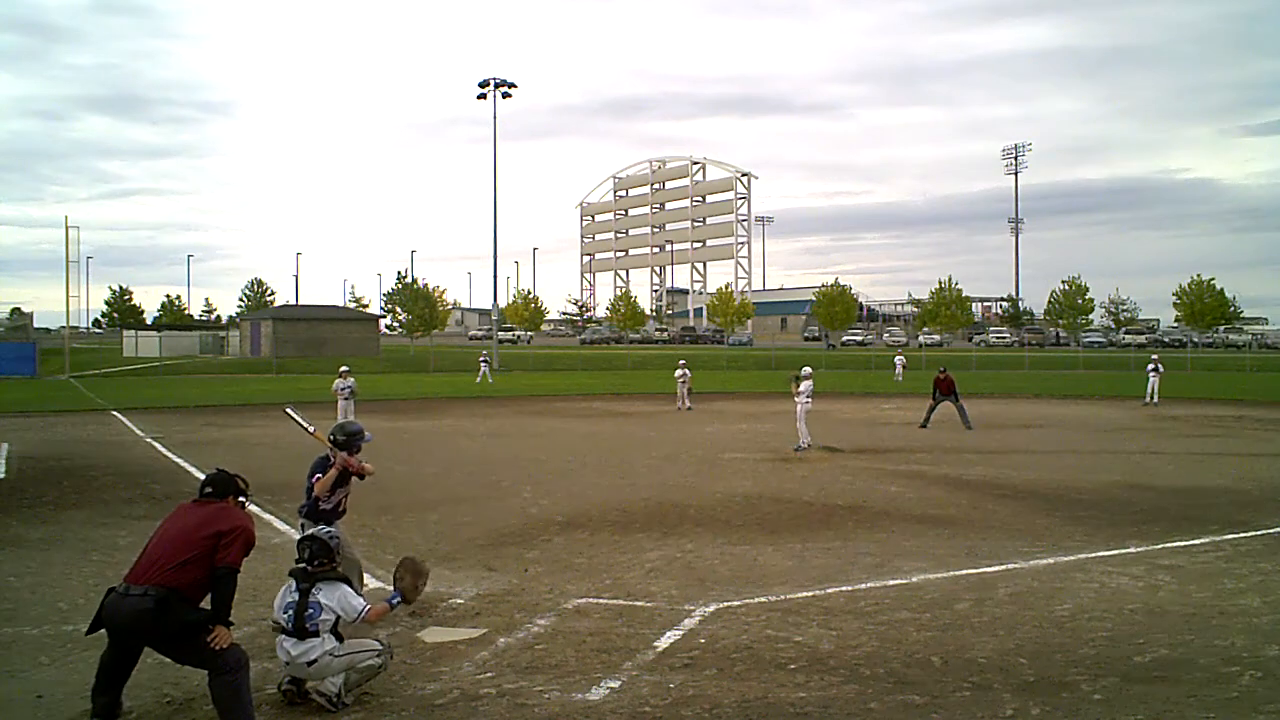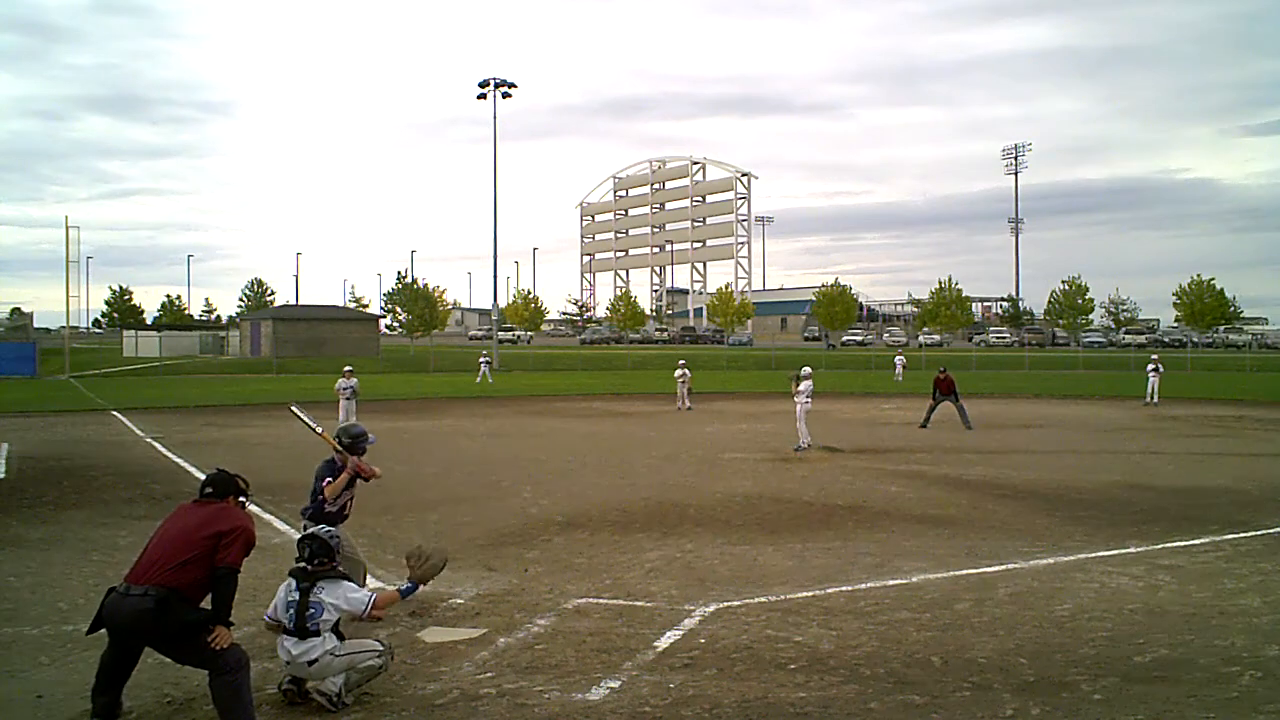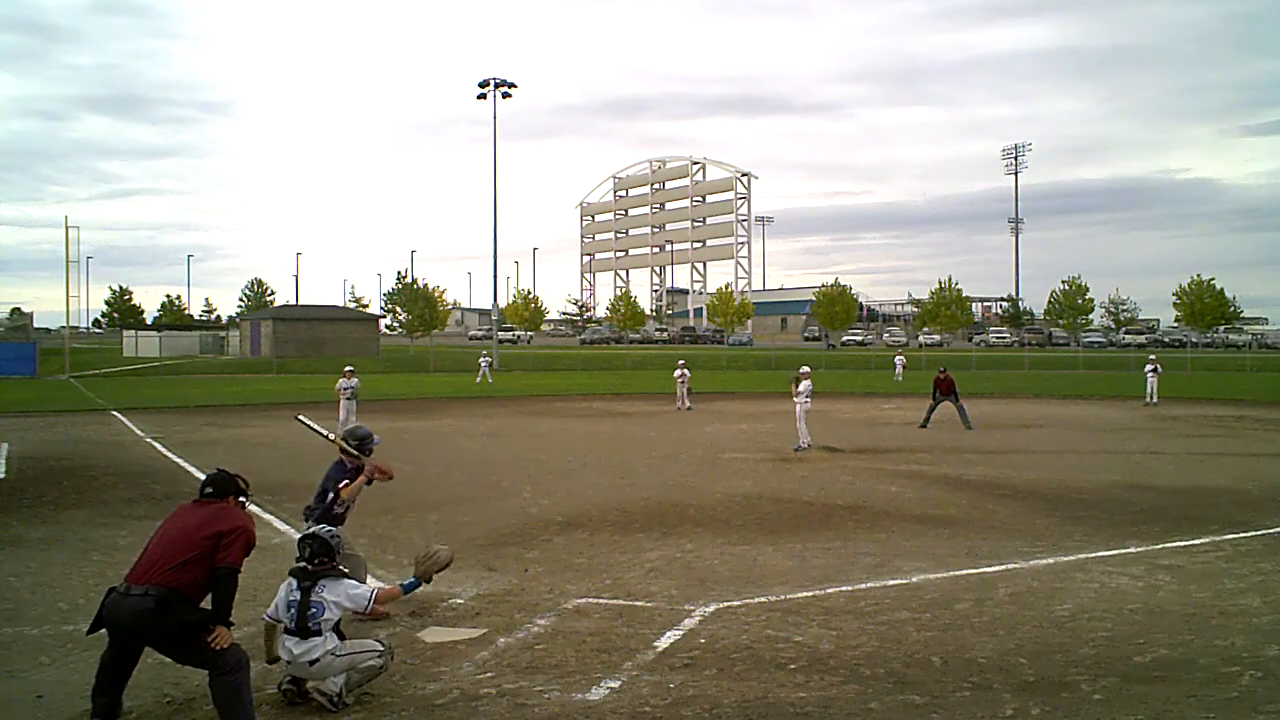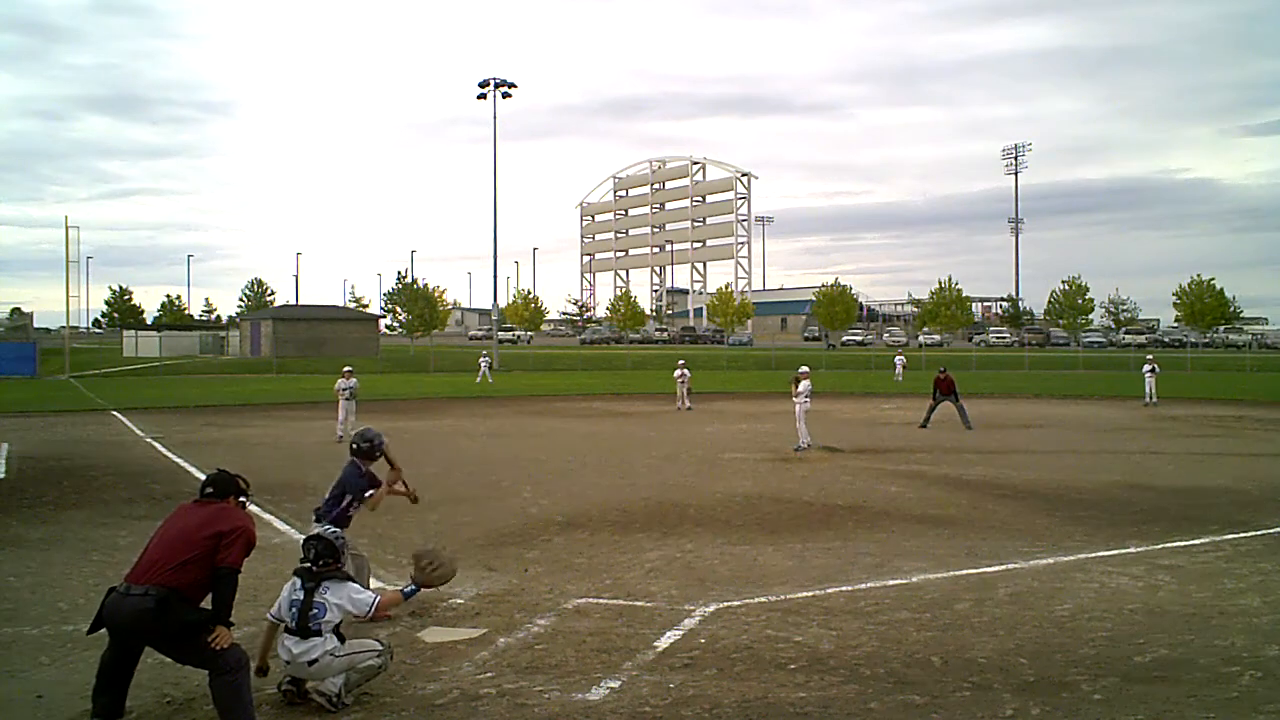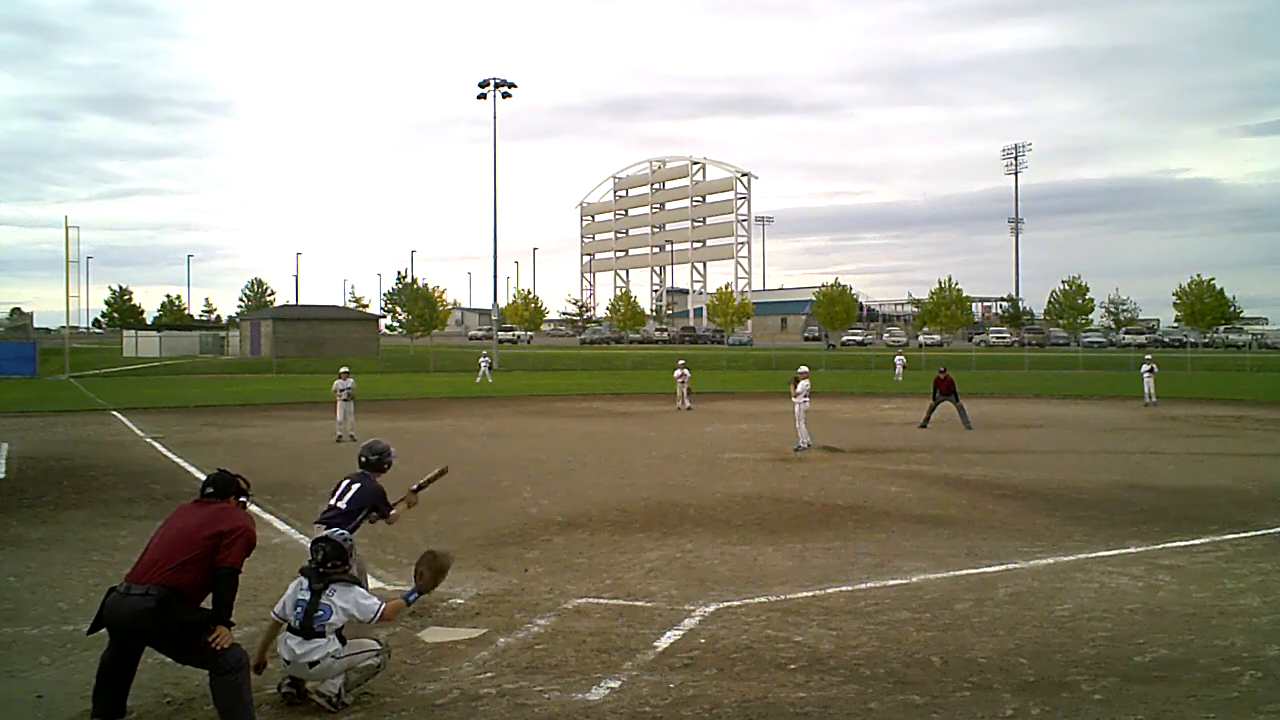
dt=0.2s
person 1, frame 1
left shoulder: (182, 511)
right shoulder: (238, 521)
right elbow: (225, 574)
right wrist: (221, 622)
left hip: (116, 605)
right hip: (155, 610)
left knee: (120, 651)
right knee: (230, 662)
person 1, frame 2
left shoulder: (182, 511)
right shoulder: (238, 521)
right elbow: (226, 575)
right wrist: (221, 622)
left hip: (117, 604)
right hip: (156, 610)
left knee: (121, 651)
right knee: (231, 661)
person 1, frame 3
left shoulder: (182, 512)
right shoulder: (238, 521)
right elbow: (226, 575)
right wrist: (222, 622)
left hip: (117, 604)
right hip: (156, 610)
left knee: (121, 650)
right knee: (231, 662)
person 1, frame 4
left shoulder: (182, 512)
right shoulder: (238, 521)
right elbow: (226, 575)
right wrist: (222, 622)
left hip: (117, 604)
right hip: (156, 609)
left knee: (121, 651)
right knee: (230, 662)
person 1, frame 5
left shoulder: (183, 512)
right shoulder: (239, 521)
right elbow: (226, 575)
right wrist: (222, 622)
left hip: (117, 604)
right hip: (156, 609)
left knee: (120, 653)
right knee: (231, 661)
person 2, frame 1
left shoulder: (291, 584)
right shoulder: (336, 589)
left elbow: (276, 625)
right elbow: (371, 616)
right wrist: (398, 597)
left hip: (288, 661)
right hip: (317, 663)
right knee: (381, 652)
left ankle: (294, 680)
right ankle: (332, 689)
person 2, frame 2
left shoulder: (290, 584)
right shoulder: (338, 588)
left elbow: (270, 624)
right elbow: (377, 604)
right wrist: (412, 584)
left hip: (289, 661)
right hip: (319, 662)
right knee: (382, 653)
left ankle: (294, 680)
right ankle: (332, 689)
person 2, frame 3
left shoulder: (291, 583)
right shoulder: (341, 586)
left elbow: (270, 623)
right elbow: (380, 598)
left wrist: (269, 652)
right wrist: (417, 580)
left hip: (291, 661)
right hip: (319, 662)
right knee: (383, 652)
left ankle: (293, 680)
right ankle: (332, 688)
person 2, frame 4
left shoulder: (294, 583)
right shoulder: (343, 588)
left elbow: (272, 623)
right elbow: (381, 605)
left wrist: (261, 660)
right wrist: (415, 586)
left hip: (289, 661)
right hip: (320, 663)
right knee: (381, 652)
left ankle: (293, 680)
right ankle: (332, 688)
person 2, frame 5
left shoulder: (300, 584)
right shoulder: (350, 592)
left elbow: (275, 621)
right elbow: (386, 613)
left wrist: (260, 657)
right wrist: (417, 591)
left hip: (290, 660)
right hip: (320, 664)
right knee: (379, 652)
left ankle: (293, 681)
right ankle: (332, 690)
person 3, frame 1
left shoulder: (348, 461)
right shoulder: (320, 465)
left elbow: (370, 471)
right elbow: (319, 491)
left wrist: (359, 466)
right wrist: (337, 467)
left hip: (332, 525)
right hip: (313, 526)
left knee: (352, 563)
person 3, frame 2
left shoulder: (353, 463)
right shoulder: (327, 468)
left elbow: (376, 473)
right elbow: (329, 493)
left wrist: (368, 469)
right wrist: (349, 470)
left hip: (335, 527)
right hip: (316, 527)
left knee: (357, 565)
person 3, frame 3
left shoulder: (357, 467)
right shoulder: (337, 471)
left elbow: (384, 475)
right elbow: (346, 496)
left wrist: (383, 472)
right wrist: (366, 474)
left hip: (333, 528)
right hip: (319, 529)
left knee: (357, 563)
person 3, frame 4
left shoulder: (361, 471)
right shoulder: (355, 474)
left elbow: (379, 488)
right elbow: (371, 504)
left wrist: (403, 491)
right wrist: (389, 483)
left hip: (334, 529)
left knee: (360, 562)
person 3, frame 5
left shoulder: (350, 478)
right shoulder: (375, 489)
right elbow: (391, 519)
right wrist: (409, 503)
left hip: (321, 529)
left knee: (357, 564)
